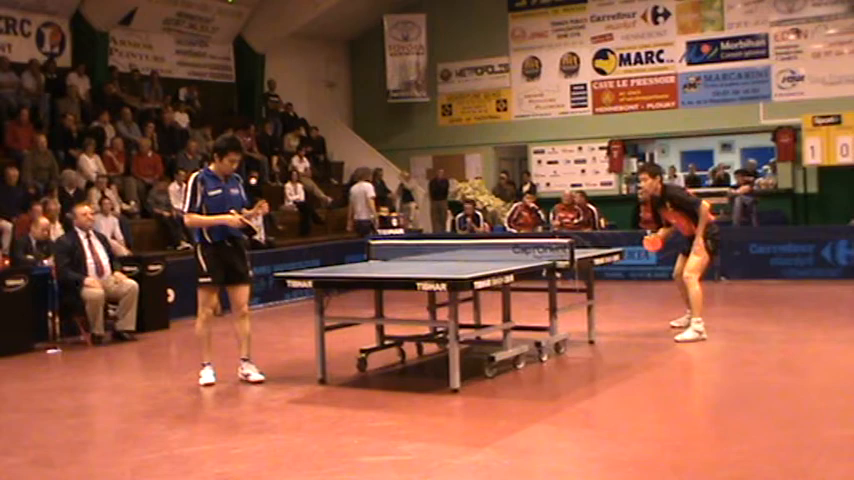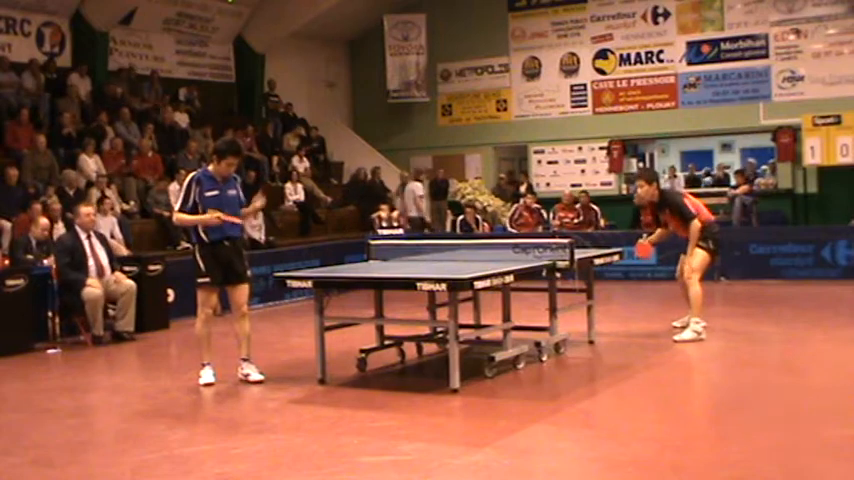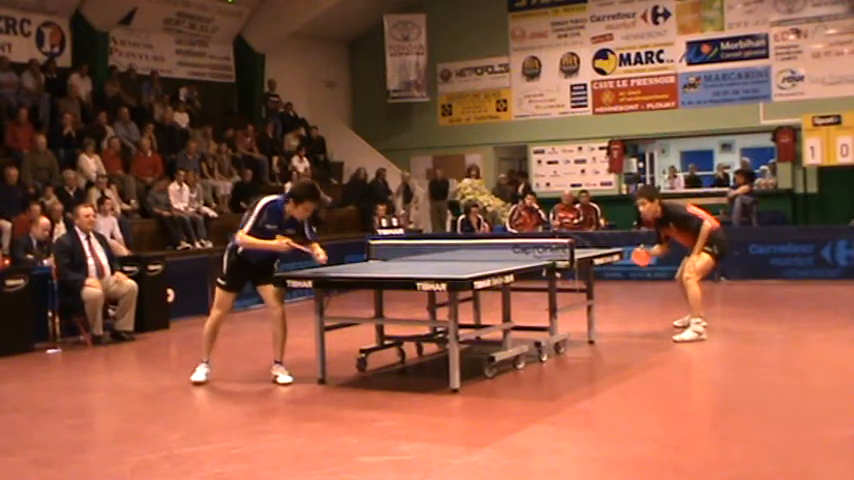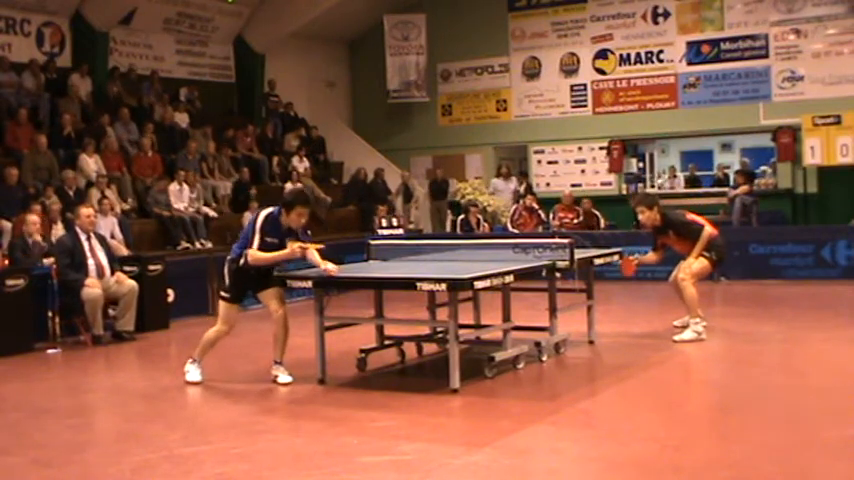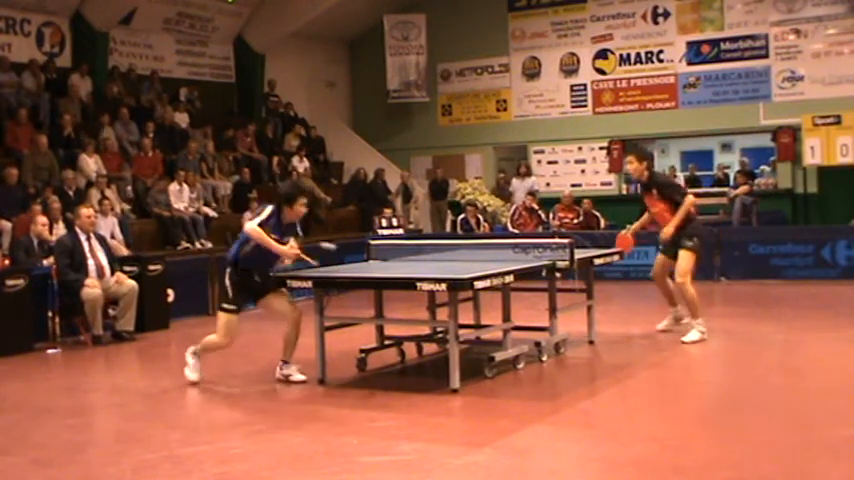
dt=1s
person 1, frame 1
left shoulder: (236, 181)
right shoulder: (199, 180)
right elbow: (189, 219)
left wrist: (253, 212)
right wrist: (223, 219)
left hip: (236, 248)
right hip: (211, 250)
left knee: (242, 309)
right knee: (206, 311)
left ankle: (245, 363)
right ankle: (206, 366)
person 1, frame 2
left shoulder: (234, 181)
right shoulder: (196, 181)
right elbow: (178, 217)
left wrist: (253, 209)
right wrist: (205, 218)
left hip: (234, 248)
right hip: (209, 250)
left knee: (242, 310)
right knee: (206, 311)
left ankle: (245, 363)
right ankle: (206, 366)
person 1, frame 3
left shoulder: (302, 216)
right shoulder: (267, 206)
left elbow: (311, 242)
right elbow: (241, 239)
left wrist: (318, 252)
right wrist: (274, 244)
left hip: (265, 262)
right hip: (239, 258)
left knee: (278, 310)
right knee: (218, 313)
left ankle: (278, 366)
right ankle: (204, 363)
person 1, frame 4
left shoulder: (296, 224)
right shoulder: (264, 219)
left elbow: (308, 248)
right elbow: (253, 257)
left wrist: (322, 263)
right wrist: (287, 253)
left hip: (264, 271)
right hip: (239, 268)
left knee: (280, 313)
right knee: (224, 326)
left ankle: (278, 366)
right ankle: (194, 362)
person 1, frame 5
left shoulder: (291, 223)
right shoulder: (270, 213)
left elbow: (292, 242)
right elbow: (250, 229)
left wrist: (289, 254)
right wrist: (281, 249)
left hip: (260, 276)
right hip: (237, 273)
left knee: (294, 315)
right knee: (225, 338)
left ankle: (284, 366)
right ankle: (194, 355)
person 2, frame 1
left shoulder: (673, 193)
right shoulder: (656, 201)
left elbow: (704, 206)
right elbow: (667, 226)
left wrist: (700, 237)
right wrist: (657, 237)
left hip: (706, 235)
right hip: (692, 237)
left knee: (690, 276)
right knee: (678, 275)
left ankle: (698, 327)
right ankle: (691, 315)
person 2, frame 2
left shoulder: (672, 199)
right shoulder: (655, 205)
left elbow: (695, 224)
right elbow: (665, 228)
left wrist: (689, 255)
right wrist: (649, 240)
left hip: (707, 234)
right hip: (695, 236)
left knee: (690, 276)
right knee: (681, 276)
left ankle: (696, 328)
right ankle: (695, 316)
person 2, frame 3
left shoulder: (675, 212)
right shoulder: (658, 220)
left elbow: (706, 225)
right elbow: (663, 247)
left wrist: (695, 254)
right wrist: (647, 252)
left hip: (713, 240)
right hip: (700, 243)
left knee: (689, 276)
right knee: (681, 277)
left ankle: (697, 328)
right ankle: (696, 316)
person 2, frame 4
left shoulder: (675, 220)
right shoulder: (657, 228)
left elbow: (706, 231)
right elbow: (657, 255)
left wrist: (692, 257)
right wrist: (639, 260)
left hip: (712, 247)
right hip: (696, 250)
left knee: (684, 277)
right knee: (675, 280)
left ankle: (697, 328)
right ankle: (696, 316)
person 2, frame 5
left shoulder: (661, 180)
right shoulder: (644, 185)
left elbow: (690, 199)
left wrist: (672, 225)
right wrist: (634, 228)
left hip: (687, 232)
right hip: (671, 235)
left knee: (681, 280)
right knee: (658, 276)
left ankle: (699, 326)
right ankle: (676, 313)
person 3, frame 1
left shoulder: (100, 237)
right shoulder: (65, 241)
left elbow: (112, 259)
right elbow: (62, 271)
left wrist: (116, 271)
right wrist: (84, 279)
left hip: (108, 280)
right hip: (84, 284)
left knee: (131, 286)
right knee: (96, 294)
left ankle: (122, 329)
right ankle: (97, 333)
person 3, frame 2
left shoulder: (100, 237)
right shoulder: (65, 241)
left elbow: (112, 260)
right elbow: (64, 271)
left wrist: (116, 271)
right wrist: (86, 280)
left hip: (107, 280)
right hip: (83, 284)
left knee: (129, 285)
right knee: (95, 294)
left ankle: (122, 330)
right ankle: (97, 334)
person 3, frame 3
left shoulder: (99, 237)
right shoulder: (64, 242)
left elbow: (112, 260)
right elbow: (63, 272)
left wrist: (117, 271)
right wrist: (85, 280)
left hip: (108, 280)
right hip: (84, 284)
left knee: (130, 286)
right knee: (95, 294)
left ankle: (121, 329)
right ankle: (97, 334)
person 3, frame 4
left shoulder: (99, 238)
right shoulder: (65, 242)
left elbow: (112, 260)
right elbow: (63, 272)
left wrist: (117, 271)
right wrist: (84, 280)
left hip: (108, 281)
right hip: (84, 284)
left knee: (131, 286)
right knee: (95, 294)
left ankle: (122, 329)
right ankle: (97, 334)
person 3, frame 5
left shoulder: (99, 238)
right shoulder: (65, 242)
left elbow: (112, 261)
right elbow: (63, 272)
left wrist: (117, 272)
right wrist: (84, 280)
left hip: (108, 281)
right hip: (84, 285)
left knee: (131, 286)
right knee: (95, 294)
left ankle: (122, 329)
right ankle: (97, 334)
